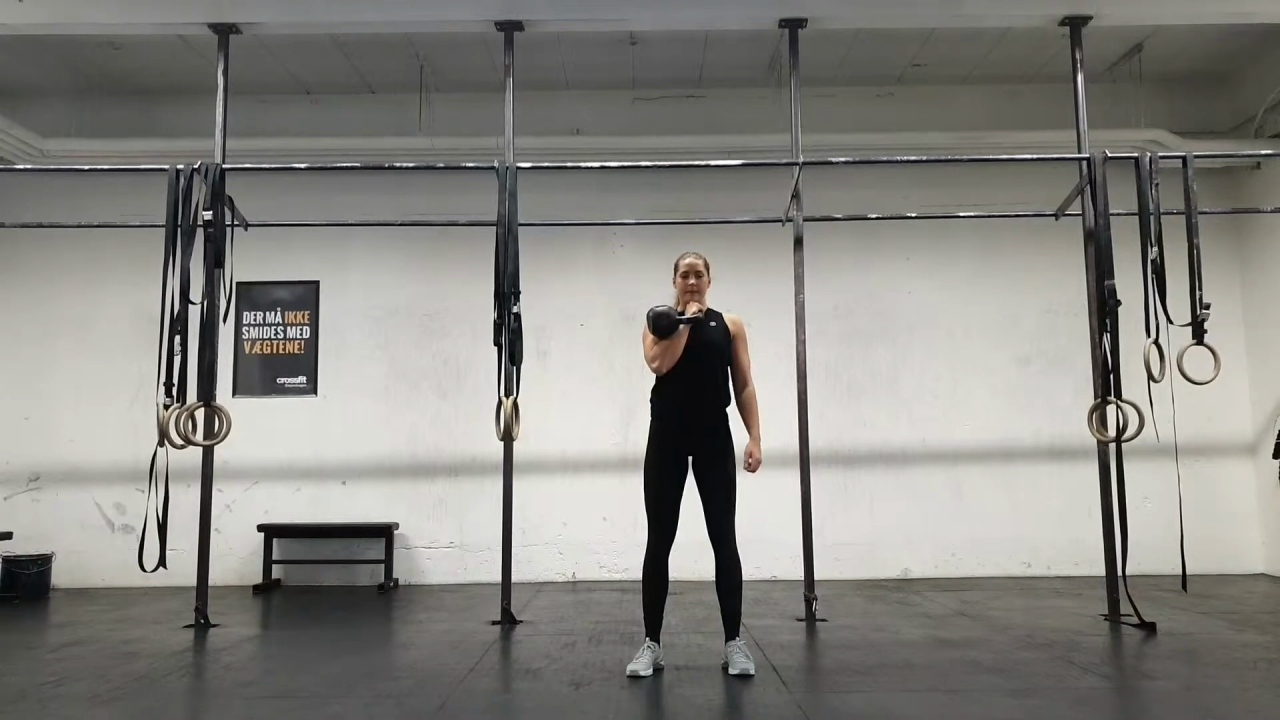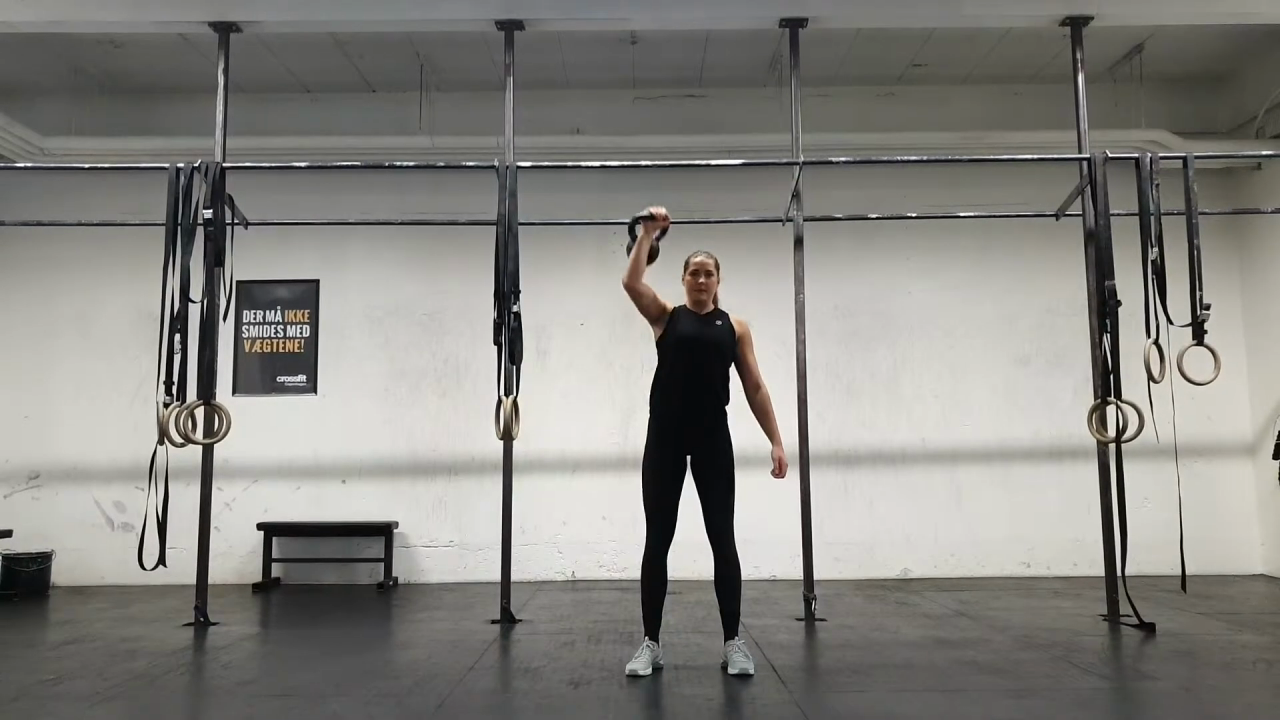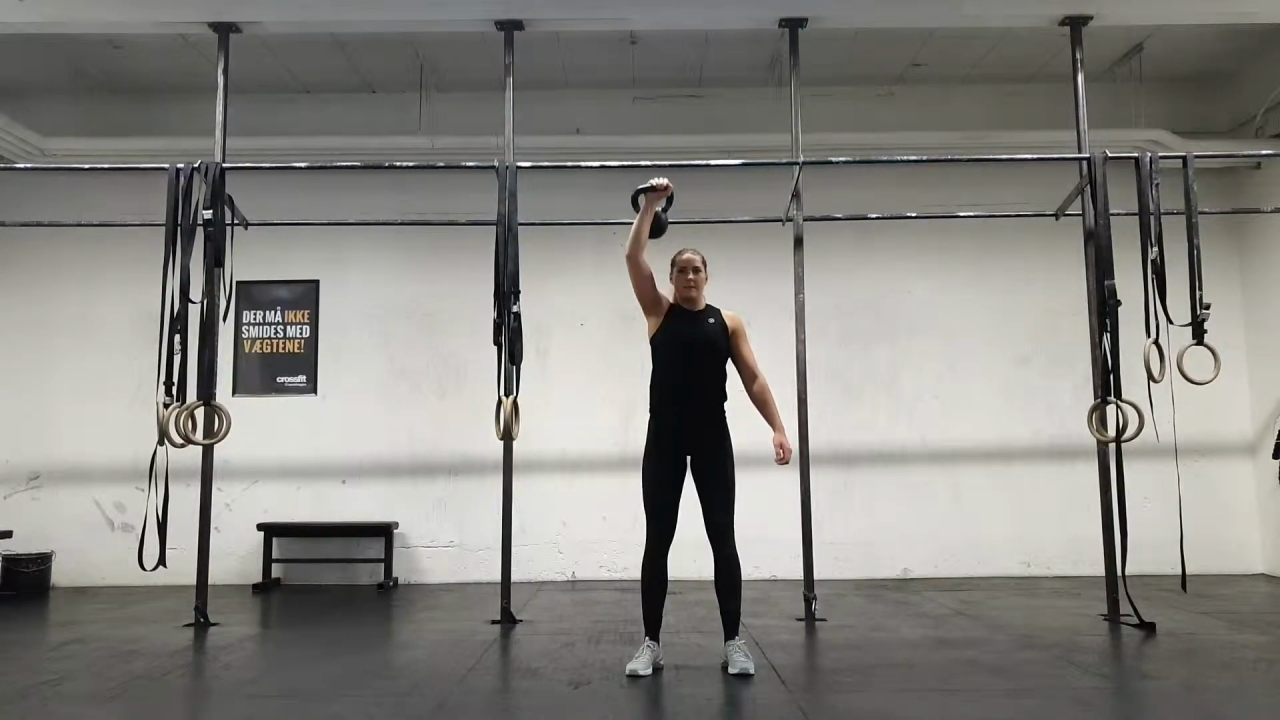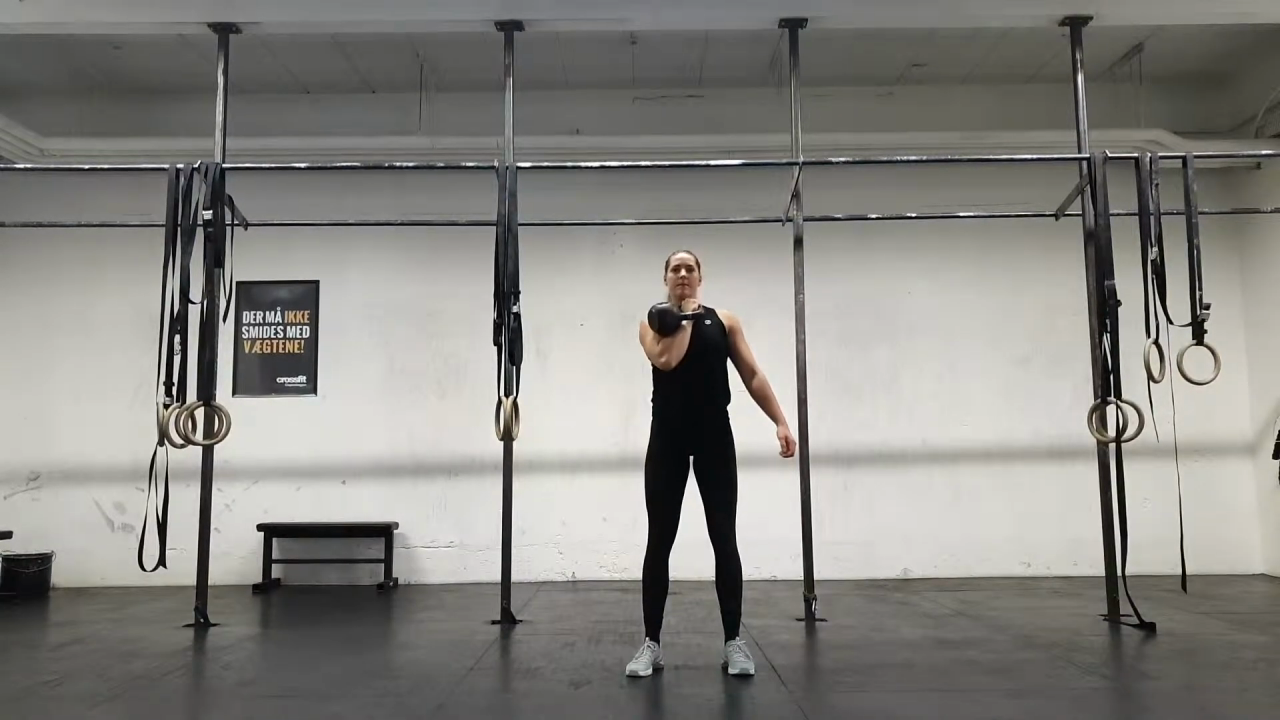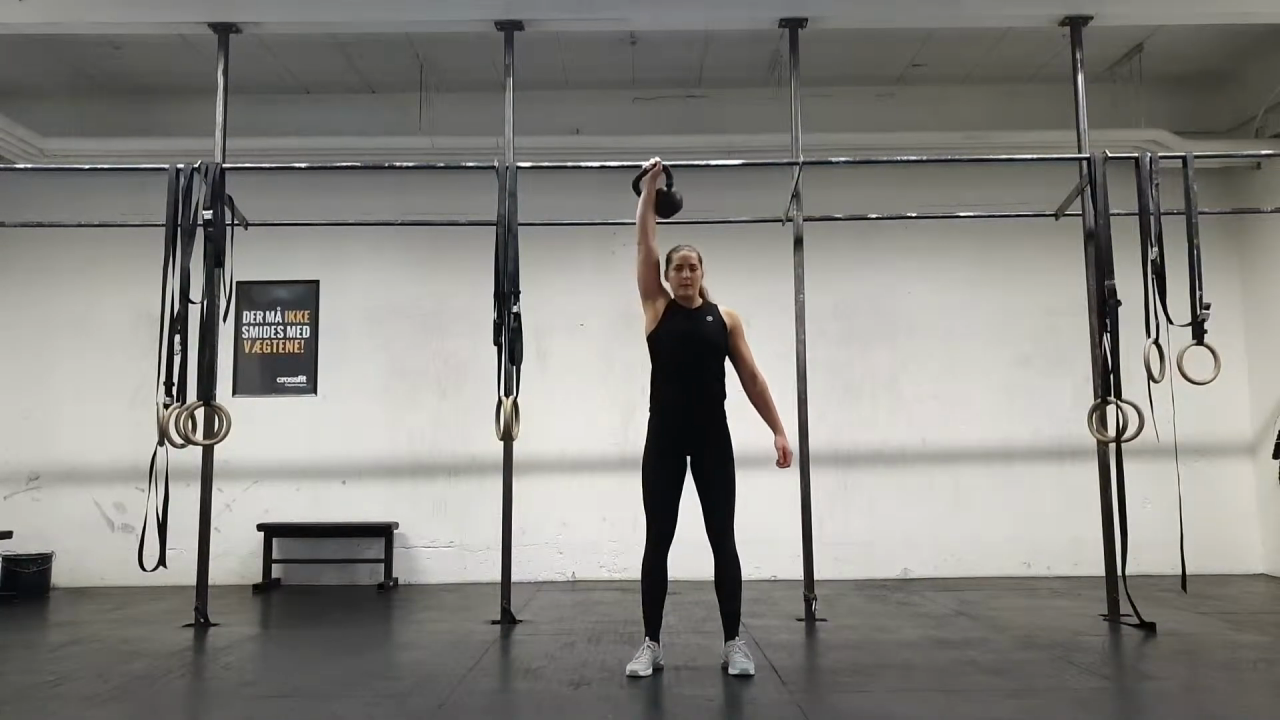
dt=1s
person 1, frame 1
left shoulder: (730, 325)
left elbow: (744, 384)
right elbow: (660, 364)
left wrist: (754, 437)
right wrist: (686, 320)
left hip: (714, 437)
right hip: (667, 436)
left knee: (724, 539)
right knee: (659, 540)
left ankle: (733, 642)
right ankle: (651, 643)
person 1, frame 2
left shoulder: (735, 326)
right shoulder: (666, 315)
left elbow: (755, 387)
right elbow: (630, 283)
left wrist: (776, 441)
right wrist: (648, 233)
left hip: (712, 438)
right hip: (665, 436)
left knee: (723, 539)
right knee: (657, 540)
left ankle: (733, 642)
right ankle: (650, 643)
person 1, frame 3
left shoulder: (727, 321)
right shoulder: (659, 312)
left elbow: (753, 378)
right elbow: (633, 258)
left wrist: (777, 428)
right wrist: (648, 206)
left hip: (711, 436)
right hip: (664, 437)
left knee: (723, 539)
right knee: (657, 541)
left ankle: (733, 641)
right ankle: (651, 643)
person 1, frame 4
left shoulder: (724, 320)
right shoulder: (652, 323)
left elbow: (752, 374)
right elbow: (667, 360)
left wrist: (780, 421)
right wrist: (684, 318)
left hip: (714, 434)
right hip: (668, 435)
left knee: (724, 539)
right knee: (659, 540)
left ankle: (733, 642)
right ankle: (651, 643)
person 1, frame 5
left shoulder: (725, 318)
right shoulder: (656, 306)
left elbow: (751, 377)
right elbow: (644, 242)
left wrist: (779, 431)
right wrist: (649, 187)
left hip: (712, 436)
right hip: (665, 436)
left knee: (723, 539)
right knee: (657, 541)
left ankle: (733, 642)
right ankle: (651, 644)
